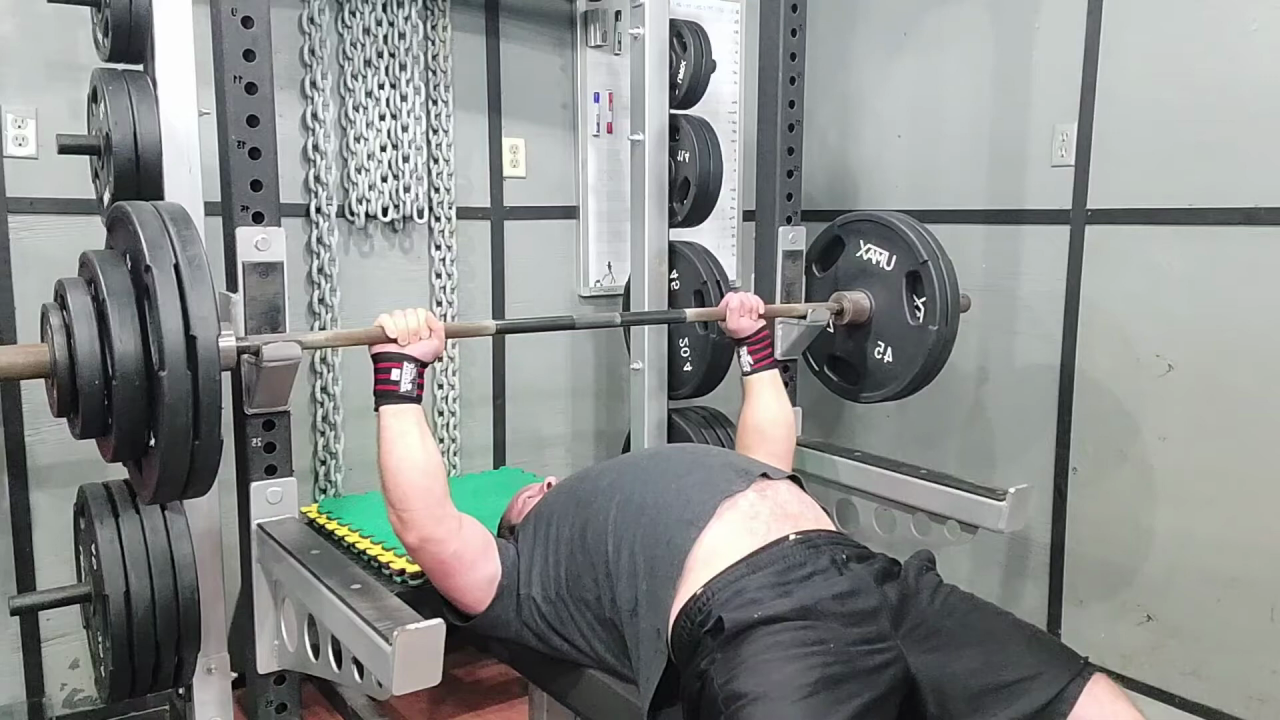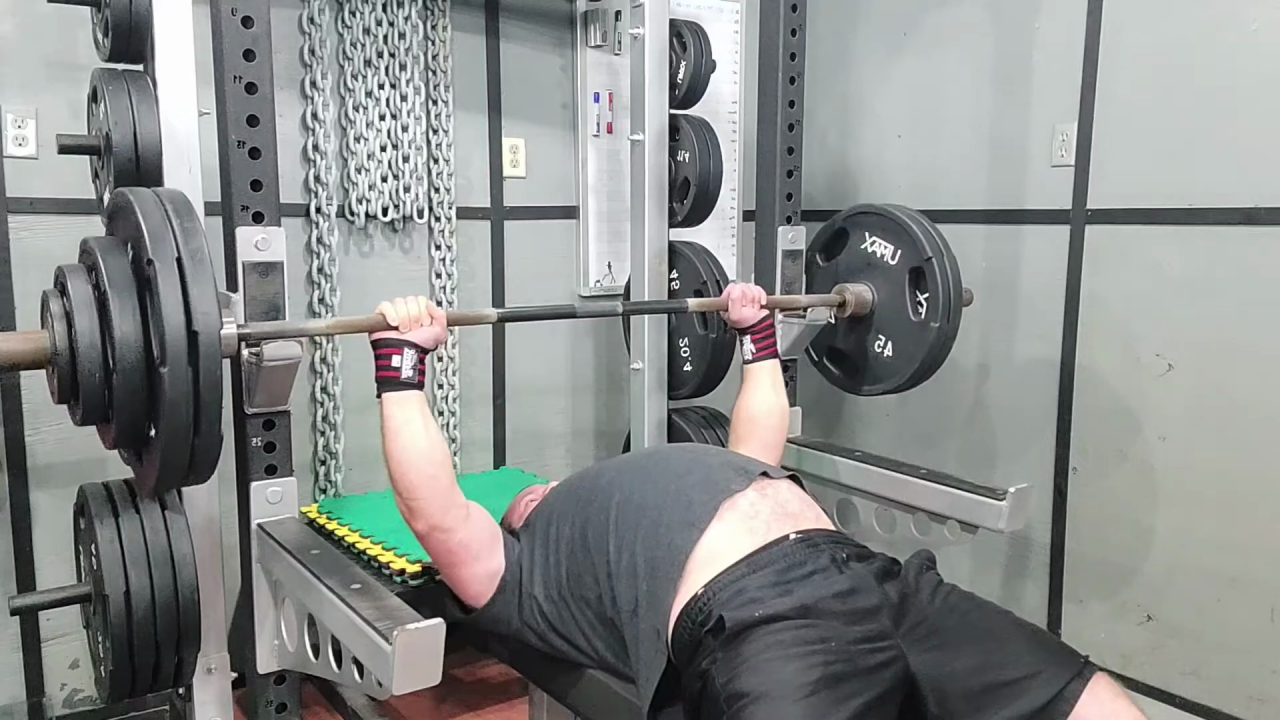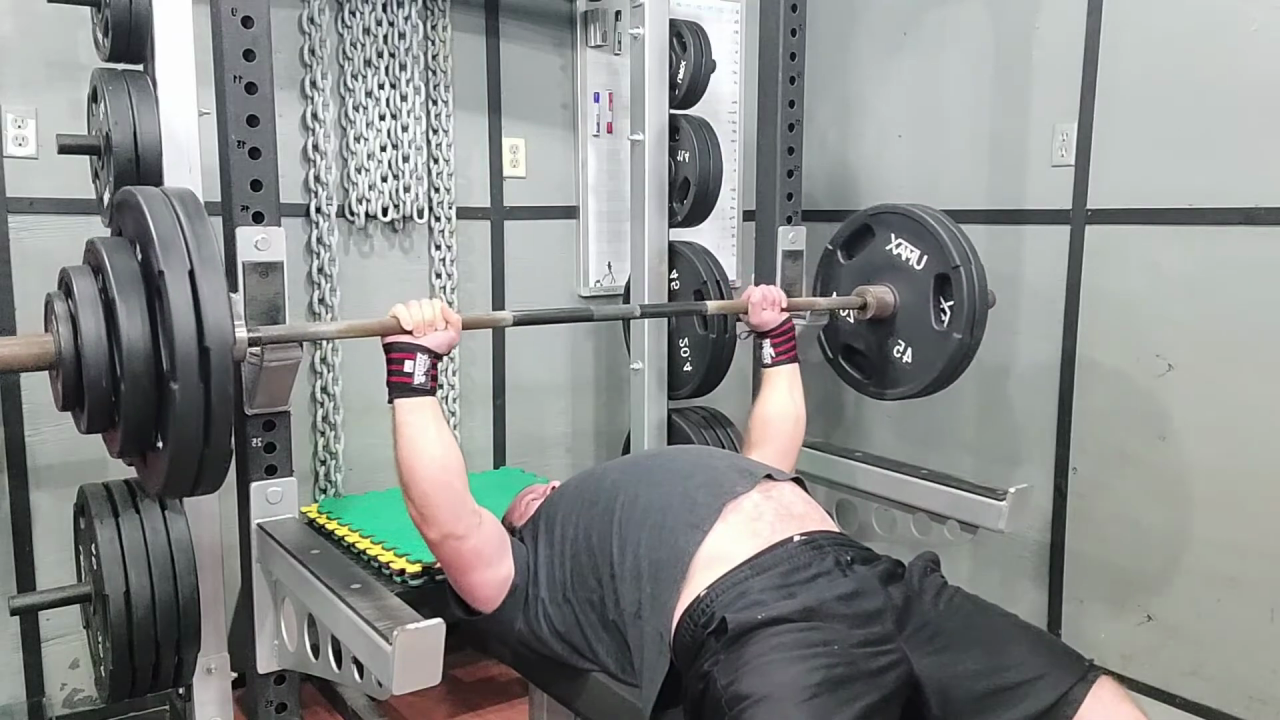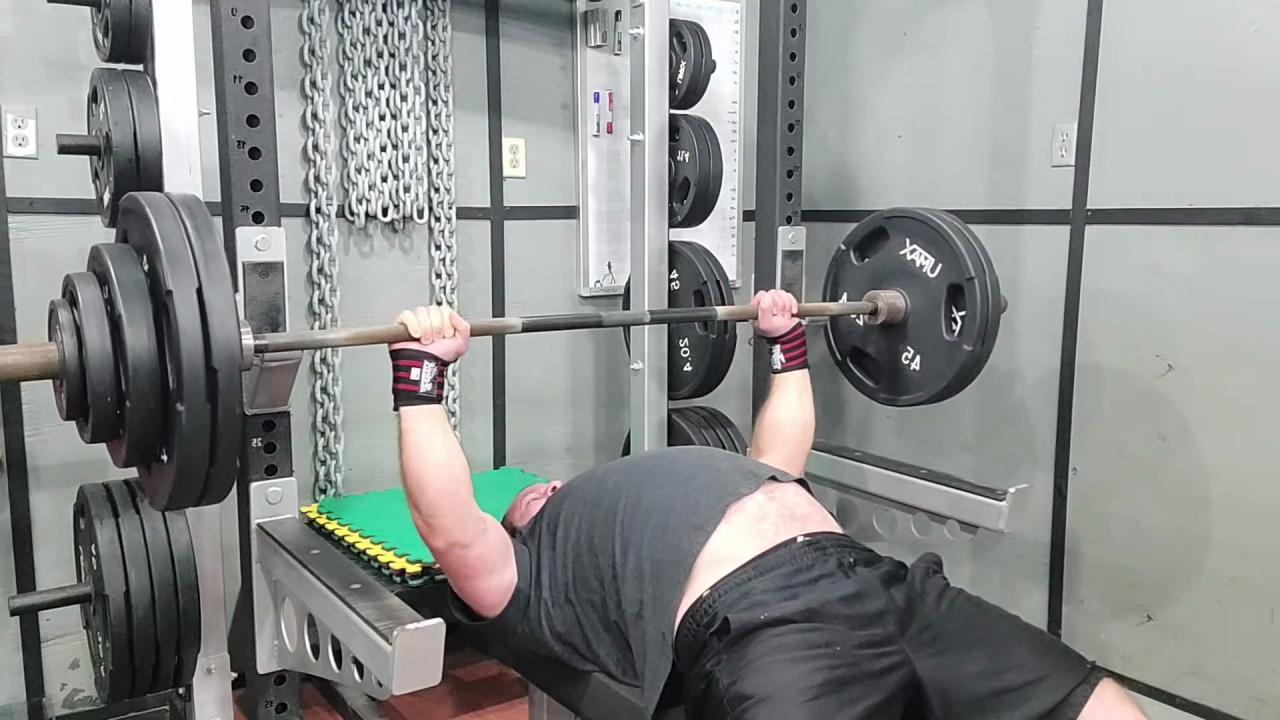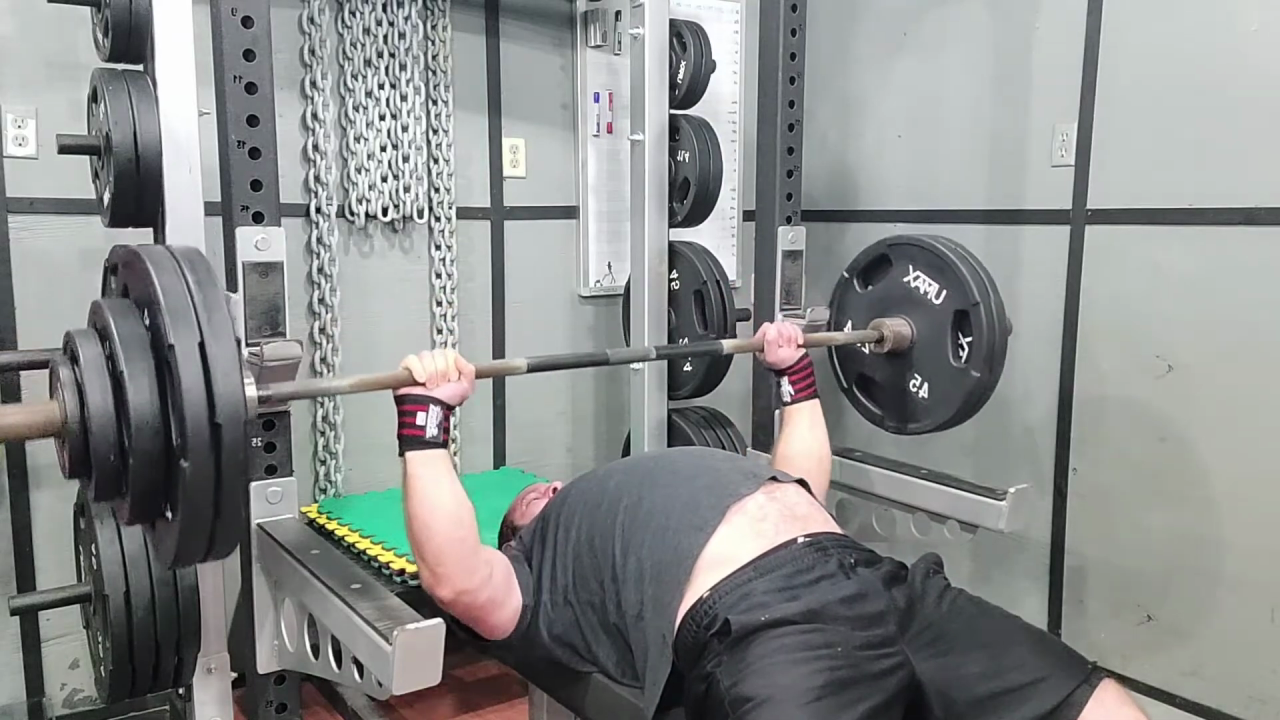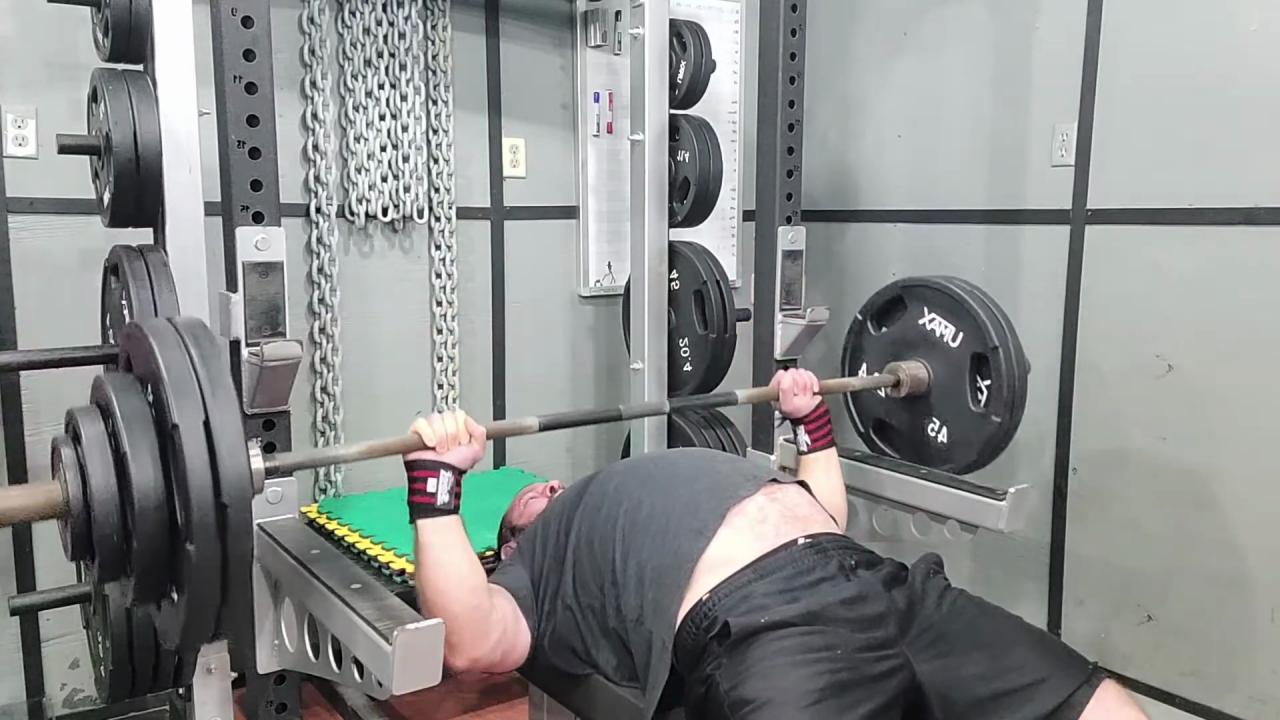
dt=0.7s
person 1, frame 1
left shoulder: (631, 500)
right shoulder: (527, 569)
left elbow: (768, 464)
right elbow: (428, 528)
left wrist: (756, 347)
right wrist: (400, 375)
left hip: (878, 583)
right hip: (747, 624)
person 1, frame 2
left shoulder: (640, 498)
right shoulder: (529, 570)
left elbow: (759, 447)
right elbow: (435, 512)
left wrist: (757, 335)
right wrist: (401, 364)
left hip: (878, 583)
right hip: (751, 625)
person 1, frame 3
left shoulder: (646, 501)
right shoulder: (531, 574)
left elbow: (771, 456)
right elbow: (445, 519)
left wrist: (776, 336)
right wrist: (414, 365)
right hip: (752, 627)
person 1, frame 4
left shoulder: (645, 500)
right shoulder: (532, 574)
left elbow: (780, 459)
right elbow: (450, 530)
left wrist: (786, 344)
right wrist: (421, 373)
left hip: (880, 584)
right hip: (754, 628)
person 1, frame 5
left shoulder: (636, 505)
right shoulder: (538, 574)
left elbow: (802, 486)
right elbow: (456, 579)
left wrist: (794, 375)
right wrist: (427, 418)
left hip: (884, 586)
right hip: (752, 626)
person 1, frame 6
right shoulder: (536, 570)
right elbow: (470, 643)
left wrist: (810, 421)
right wrist: (436, 480)
left hip: (886, 587)
right hip: (753, 629)
